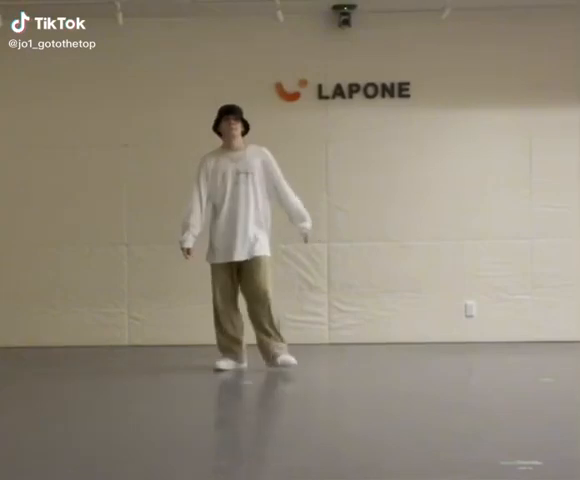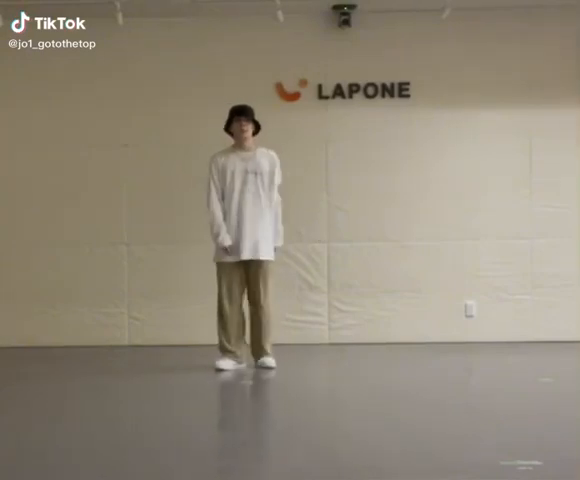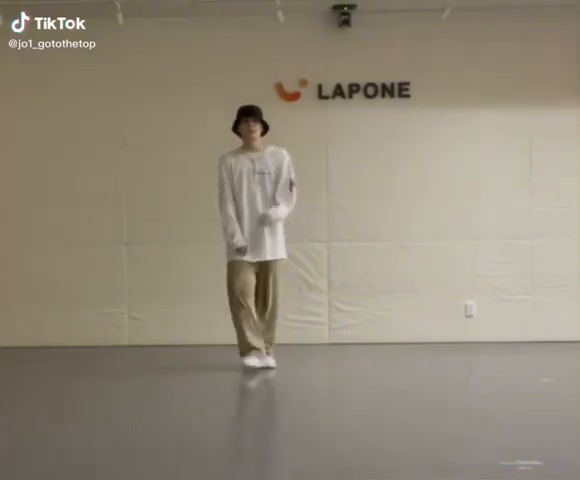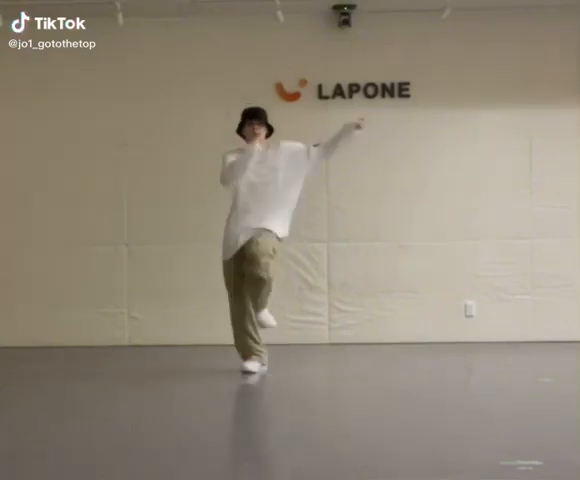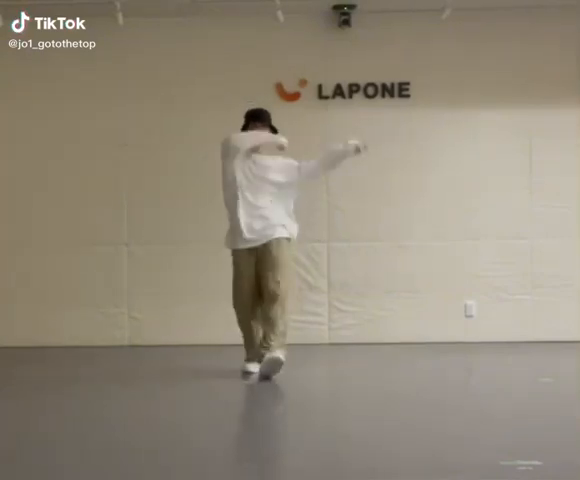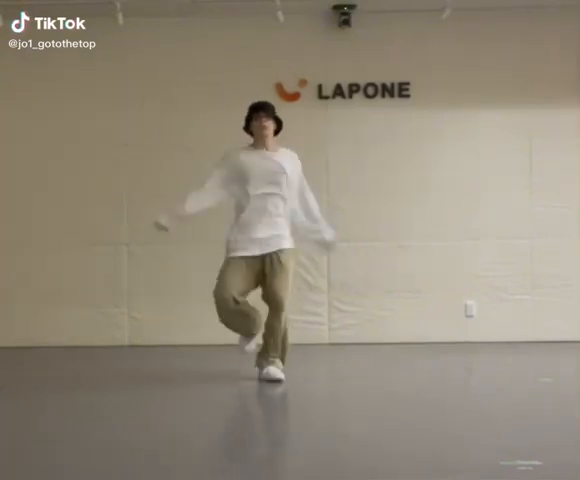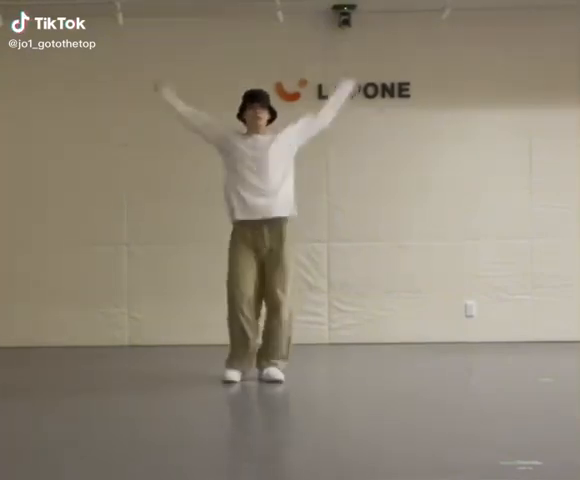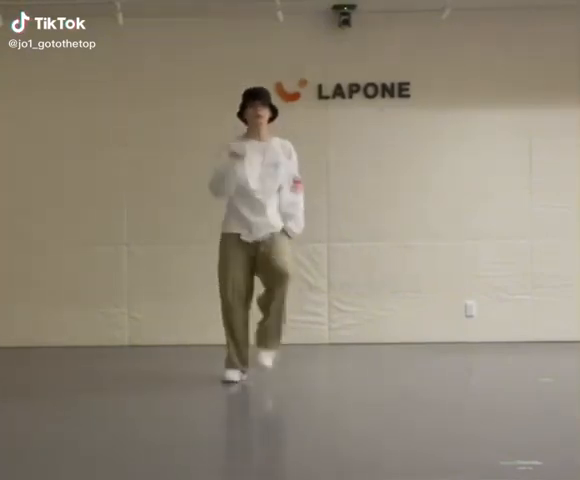
dt=0.4s
person 1, frame 1
left shoulder: (261, 156)
right shoulder: (209, 162)
left elbow: (282, 191)
right elbow: (199, 201)
left wrist: (302, 220)
right wrist: (188, 236)
left hip: (255, 240)
right hip: (222, 243)
left knee: (260, 295)
right knee: (225, 302)
left ankle: (276, 351)
right ankle: (233, 353)
person 1, frame 2
left shoulder: (270, 158)
right shoulder: (219, 161)
left elbow: (274, 200)
right elbow: (214, 202)
left wrist: (277, 235)
right wrist: (222, 236)
left hip: (261, 241)
right hip: (229, 242)
left knee: (261, 301)
right knee: (229, 301)
left ankle: (263, 352)
right ankle: (232, 354)
person 1, frame 3
left shoulder: (280, 156)
right shoulder: (228, 161)
left elbow: (289, 194)
right elbow: (226, 202)
left wrist: (275, 214)
right wrist: (235, 236)
left hip: (270, 242)
right hip: (240, 242)
left knee: (267, 300)
right knee: (241, 297)
left ankle: (266, 351)
right ankle: (252, 351)
person 1, frame 4
left shoulder: (288, 151)
right shoulder: (234, 157)
left elbow: (321, 151)
right elbow: (227, 180)
left wrist: (346, 130)
right wrist: (250, 153)
left hip: (266, 229)
right hip: (235, 235)
left knee: (258, 251)
right knee: (238, 301)
left ankle: (261, 306)
right ankle: (252, 355)
person 1, frame 5
left shoulder: (281, 163)
right shoulder: (233, 151)
left elbow: (317, 167)
right elbow: (235, 140)
left wrist: (346, 149)
right wrist: (274, 141)
left hip: (275, 235)
right hip: (243, 239)
left knee: (275, 292)
right knee: (245, 303)
left ankle: (273, 351)
right ankle: (253, 355)
person 1, frame 6
left shoulder: (290, 159)
right shoulder: (237, 160)
left elbow: (304, 198)
right elbow: (209, 191)
left wrist: (321, 230)
right wrist: (174, 215)
left hip: (280, 242)
right hip: (244, 244)
left knee: (279, 302)
right knee: (226, 299)
left ankle: (270, 362)
right ankle: (251, 329)
person 1, frame 7
left shoulder: (287, 138)
right shoulder: (230, 141)
left elbow: (319, 118)
right elbow: (197, 119)
left wrist: (342, 91)
right wrist: (169, 96)
left hip: (276, 227)
right hip: (244, 228)
left knee: (278, 298)
right knee: (241, 298)
left ankle: (272, 362)
right ankle: (239, 362)
person 1, frame 8
left shoulder: (284, 149)
right shoulder: (235, 150)
left elbow: (293, 191)
right elbow: (218, 190)
left wrist: (289, 226)
right wrist: (230, 166)
left hip: (273, 231)
right hip: (235, 233)
left knee: (280, 275)
right knee: (233, 301)
left ankle: (266, 346)
right ankle: (237, 363)
